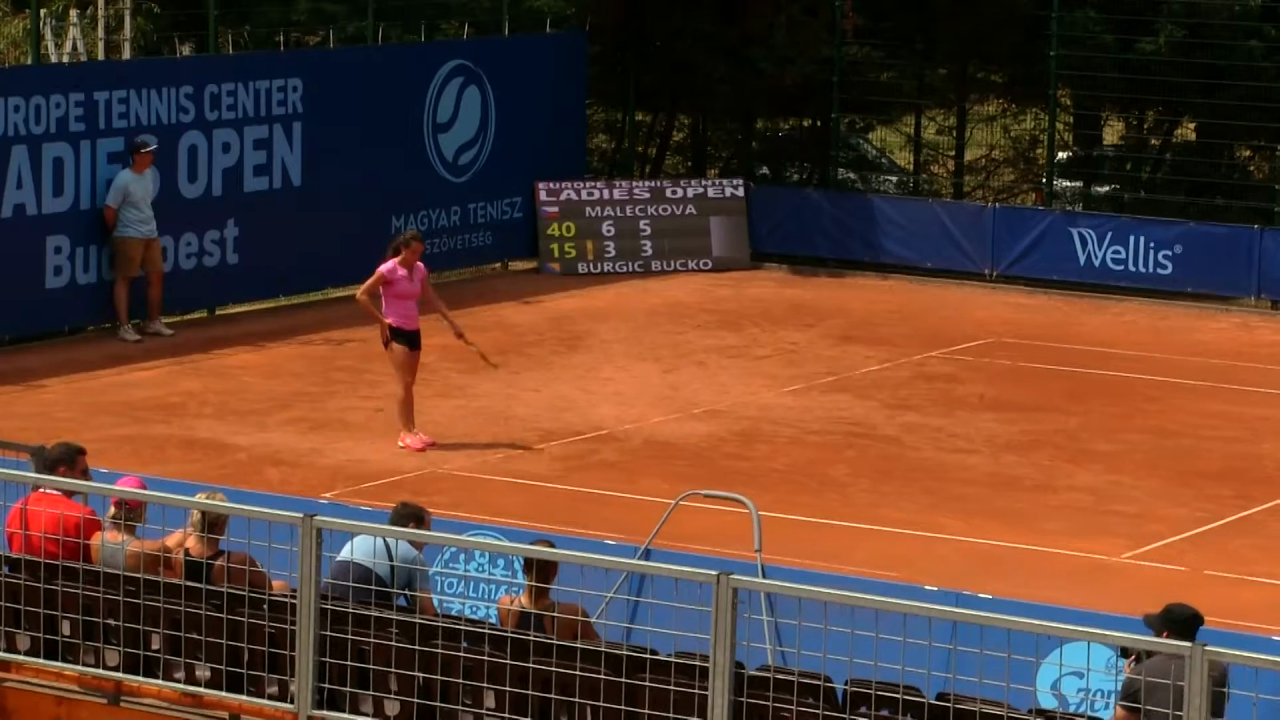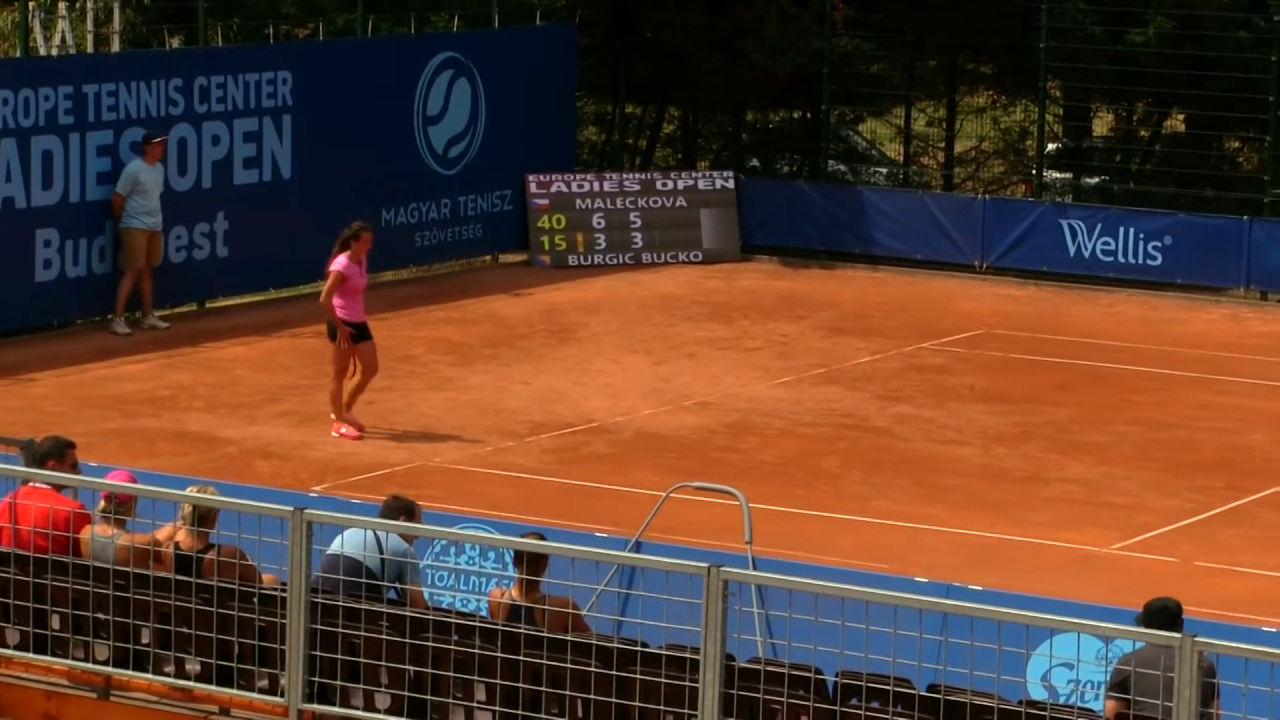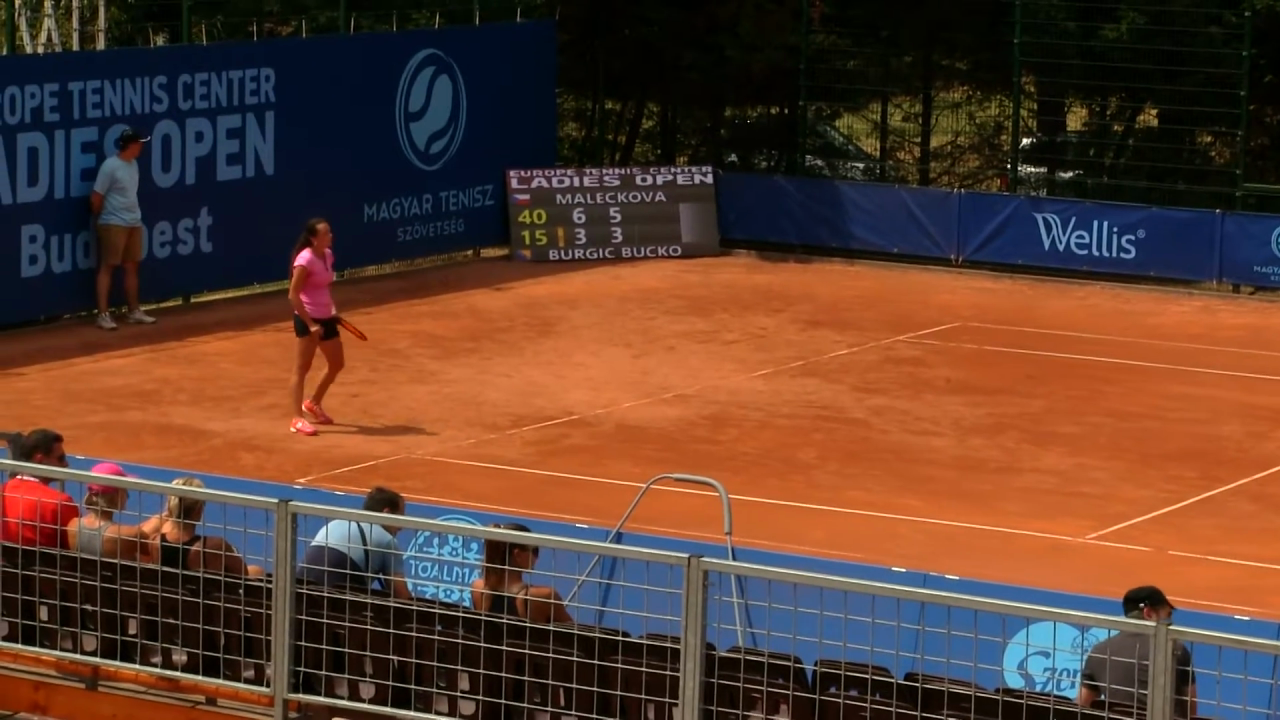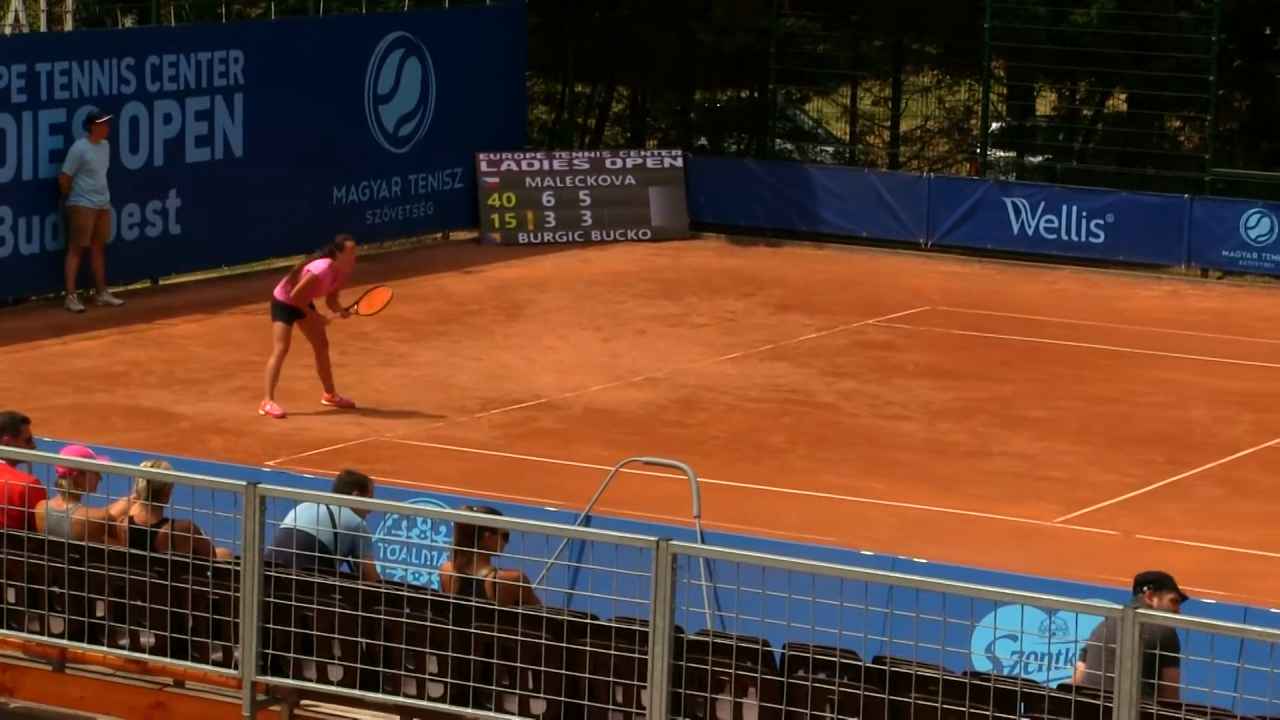
dt=1s
person 1, frame 1
left shoulder: (420, 270)
right shoulder: (388, 270)
left elbow: (433, 300)
right elbow: (362, 295)
left wrist: (452, 324)
right wrist: (381, 320)
left hip: (413, 330)
right hip: (395, 331)
left knee: (409, 383)
right knee: (405, 382)
left ankle: (411, 431)
right ankle: (405, 433)
person 1, frame 2
left shoulder: (362, 260)
right shoulder: (341, 266)
right elbow: (325, 299)
right wrist: (339, 326)
left hip: (359, 323)
right hip: (343, 324)
left knee: (371, 369)
right knee: (339, 374)
left ankle: (345, 412)
right ankle: (339, 423)
person 1, frame 3
left shoulder: (328, 255)
right shoulder: (305, 260)
right elbow: (293, 296)
left wrist: (333, 309)
right wrist: (310, 323)
left hip: (326, 318)
right hip: (307, 320)
left knee: (337, 364)
right knee: (302, 368)
left ankle: (312, 404)
right ankle: (297, 419)
person 1, frame 4
left shoulder: (343, 271)
right shoulder: (320, 270)
left elbow: (330, 300)
right elbow: (295, 295)
left wrist: (341, 311)
right wrist: (313, 315)
left hip: (302, 302)
right hip: (284, 302)
left knee: (322, 346)
right knee: (280, 350)
left ankle: (330, 394)
right ankle: (268, 402)
person 2, frame 1
left shoulder: (148, 175)
right shoulder: (123, 180)
right elbow: (109, 211)
right wrist: (117, 232)
left hip: (151, 235)
right hip: (129, 237)
left knee: (156, 277)
right knee: (123, 279)
left ankle: (153, 322)
right ankle: (124, 327)
person 2, frame 2
left shoulder: (160, 168)
right shoulder: (134, 169)
right elbow: (117, 199)
left wrist: (154, 220)
right wrist: (122, 221)
left hip: (155, 227)
right hip: (135, 227)
left knee: (147, 272)
right knee: (132, 272)
left ankle: (148, 316)
right ankle: (117, 319)
person 2, frame 3
left shoulder: (133, 165)
right shoulder: (110, 166)
right elbow: (96, 198)
left wrist: (132, 216)
right wrist: (101, 219)
left hip: (134, 223)
right hip: (113, 224)
left knee: (131, 267)
right knee: (107, 267)
left ankle: (134, 311)
right ankle: (103, 315)
person 2, frame 4
left shoulder: (105, 145)
right shoulder: (79, 148)
right elbow: (64, 179)
left wrist: (101, 197)
right wrist: (71, 200)
left hip: (103, 205)
right hip: (82, 206)
left knee: (98, 249)
right knee: (76, 249)
left ankle: (102, 293)
right ankle: (70, 296)
